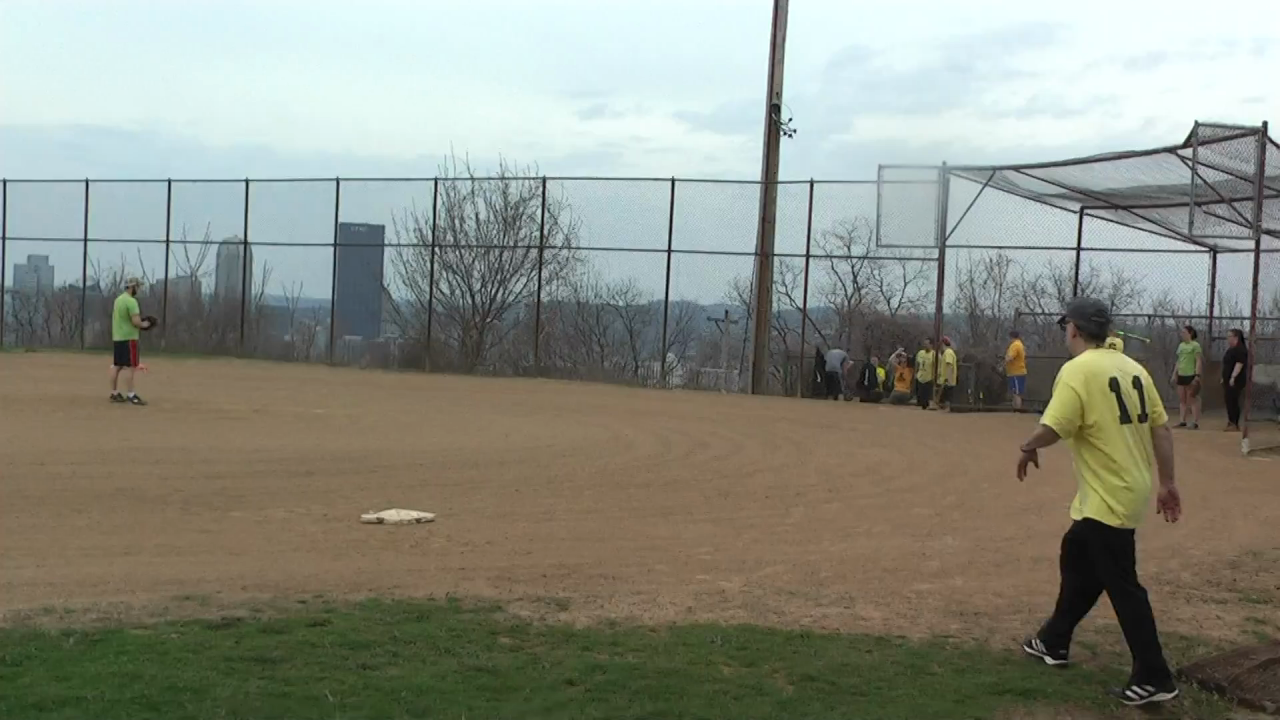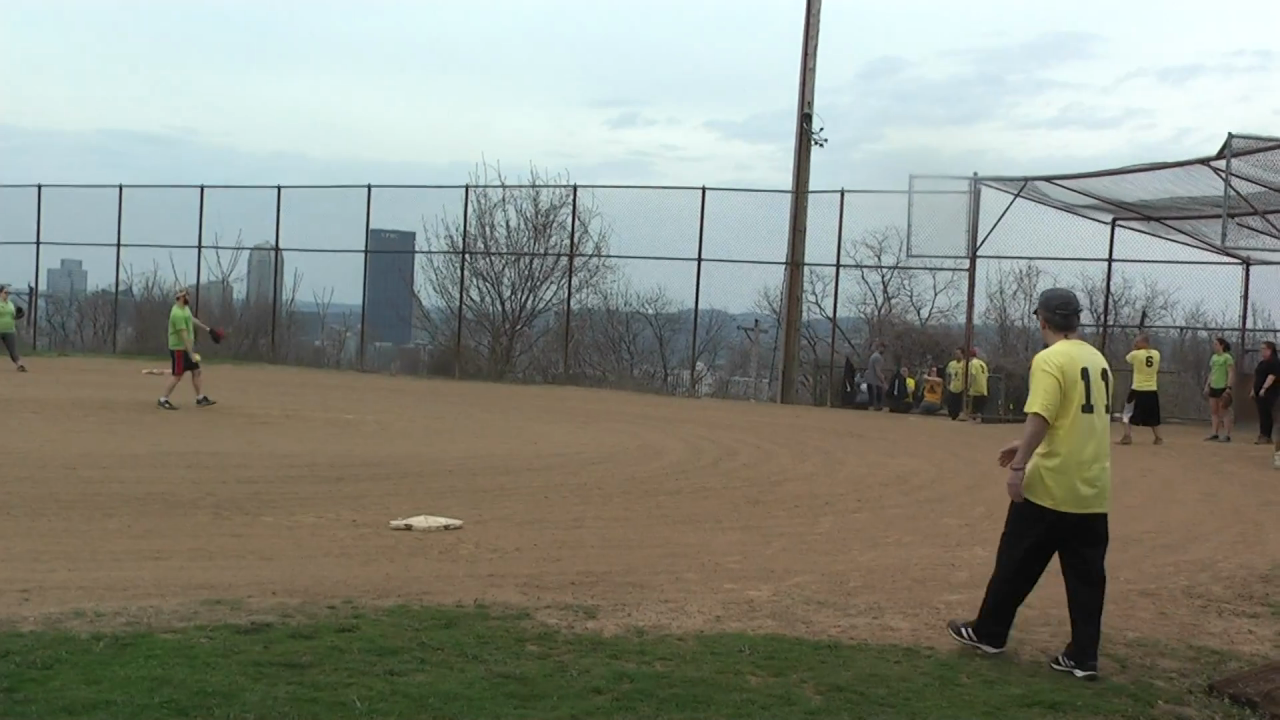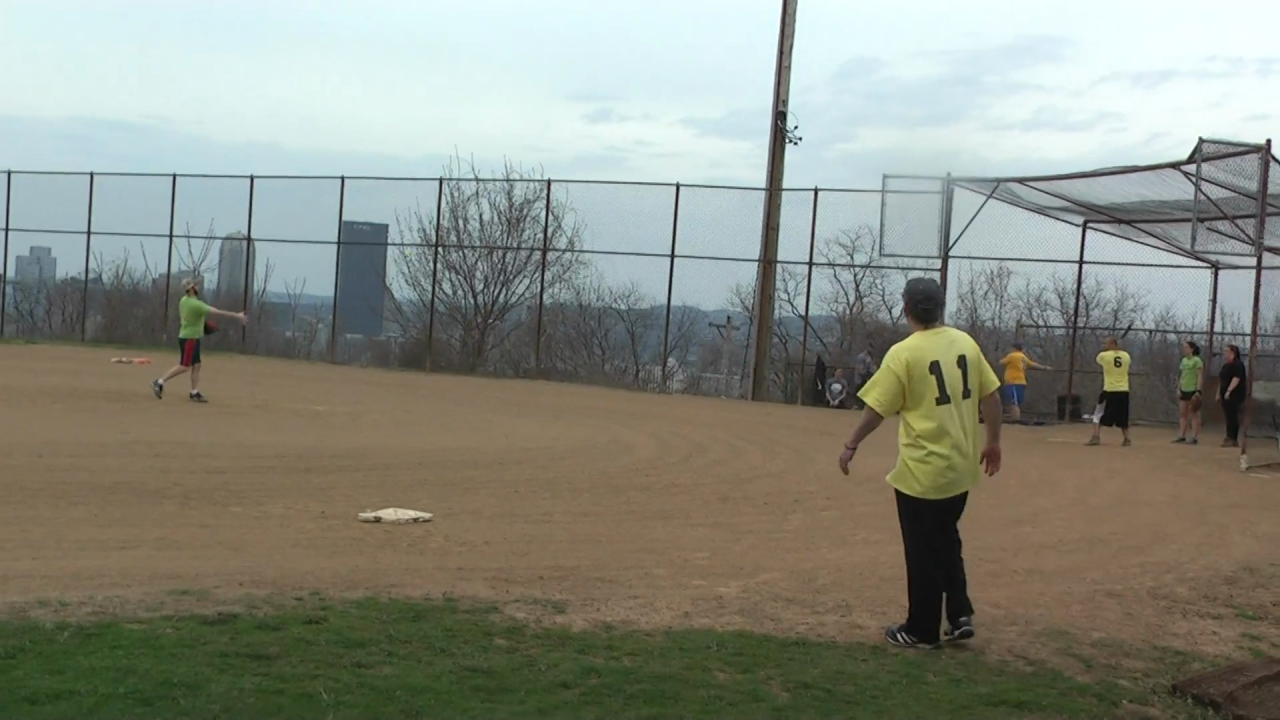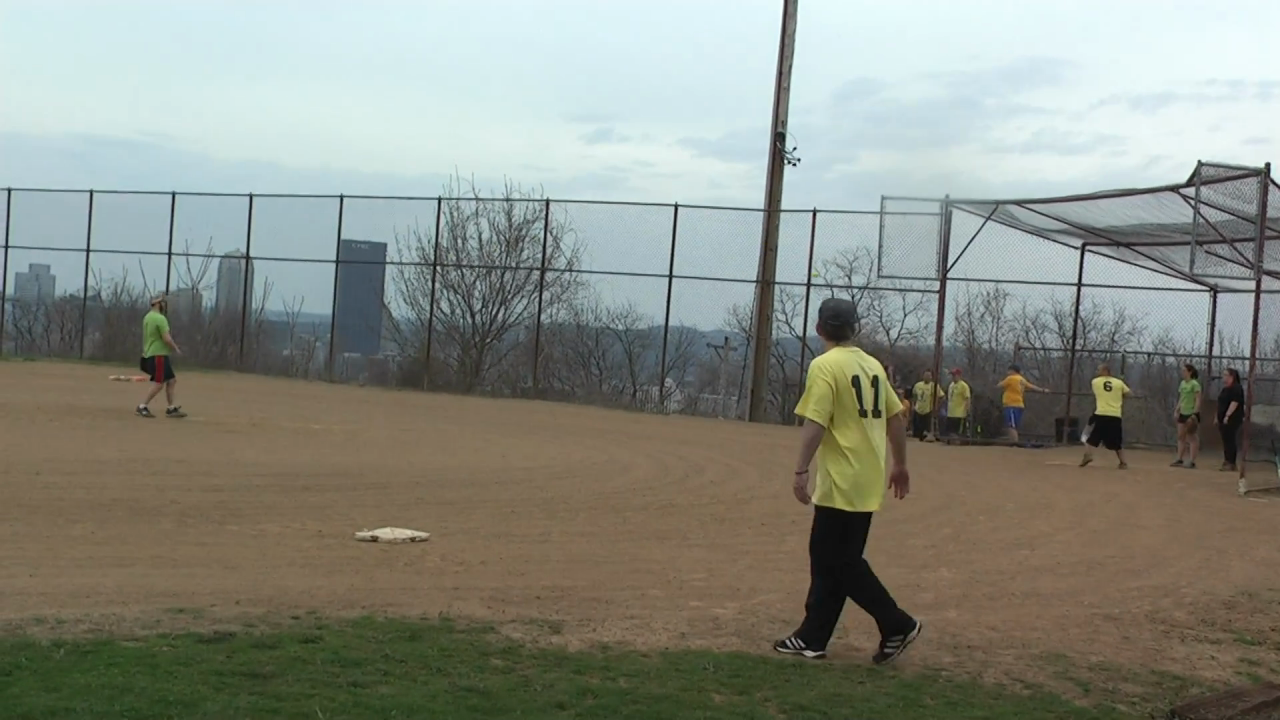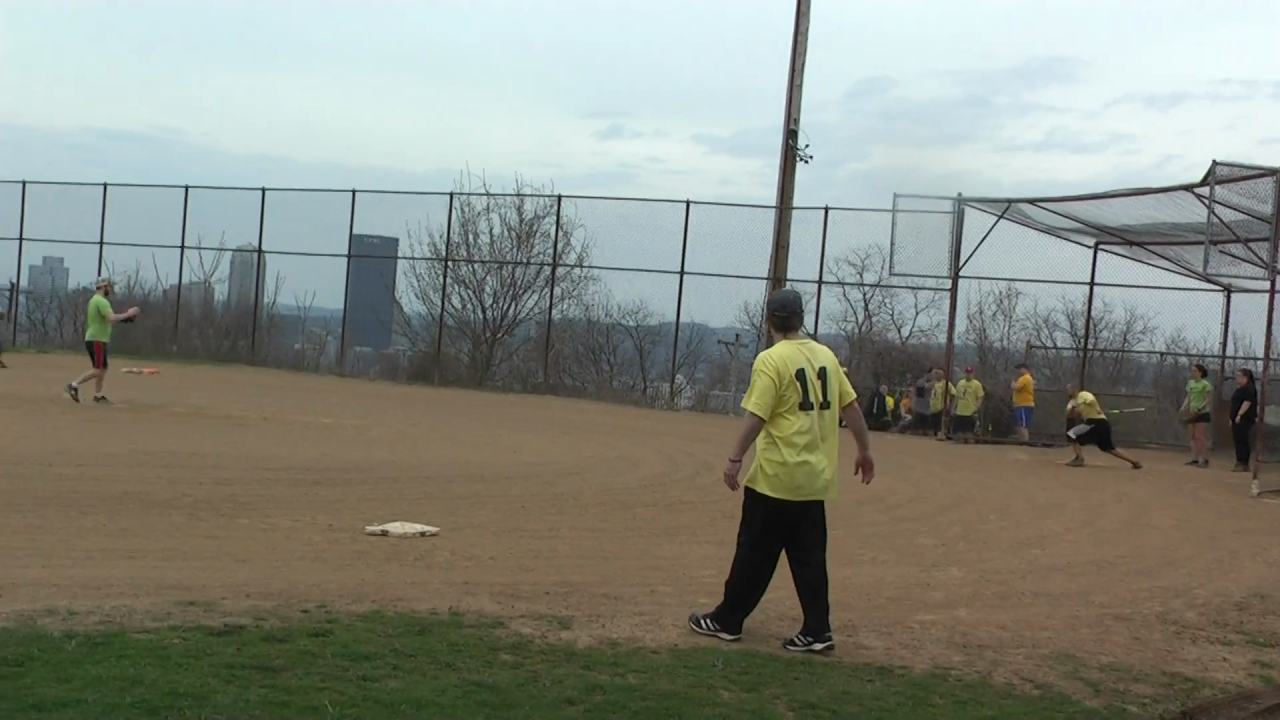
dt=0.7s
person 1, frame 1
left shoulder: (1076, 370)
right shoulder: (1132, 367)
left elbow: (1054, 428)
right elbow: (1160, 428)
left wrist: (1027, 447)
right wrist: (1166, 482)
left hip: (1106, 496)
right hip: (1133, 487)
left knee: (1122, 585)
right knee: (1077, 560)
left ankle: (1154, 676)
right ankle: (1054, 641)
person 1, frame 2
left shoulder: (1050, 359)
right shoulder: (1097, 358)
left elbow: (1040, 418)
left wrist: (1021, 466)
right wrist: (1024, 447)
left hip: (1052, 482)
right hip: (1093, 486)
left knee: (1017, 559)
right knee: (1087, 572)
left ankle: (987, 632)
right ankle: (1083, 656)
person 1, frame 3
left shoulder: (904, 353)
right shoulder: (966, 342)
left elbow: (878, 407)
right elbow: (991, 396)
left wrist: (851, 446)
right wrist: (992, 441)
left hip: (922, 470)
right hip: (961, 467)
left knee: (923, 551)
right knee: (946, 545)
left ankle: (923, 629)
right ankle: (960, 614)
person 1, frame 4
left shoulder: (824, 366)
right shoulder: (872, 364)
left elbow: (815, 423)
right elbow: (895, 417)
left wrist: (801, 471)
right wrist: (899, 464)
left hip: (842, 482)
right hip: (867, 481)
left knee: (837, 562)
right knee: (825, 556)
left ankle: (897, 625)
right ankle: (812, 636)
person 1, frame 5
left shoulder: (771, 359)
right shoulder: (825, 354)
left elbow: (756, 416)
right elbow: (850, 407)
left wrist: (734, 459)
right wrist: (863, 450)
left hip: (776, 475)
right hip: (815, 476)
left knee: (754, 552)
right knee: (810, 556)
left ankle: (728, 621)
right ankle: (818, 631)
